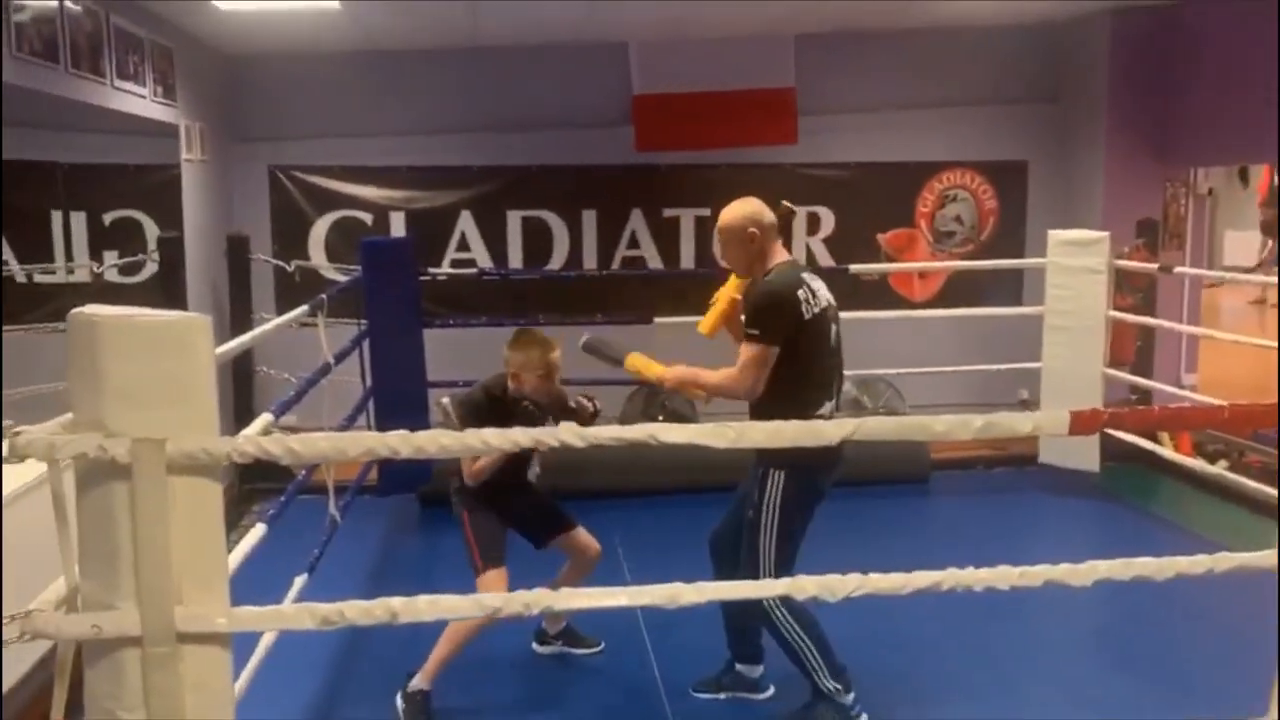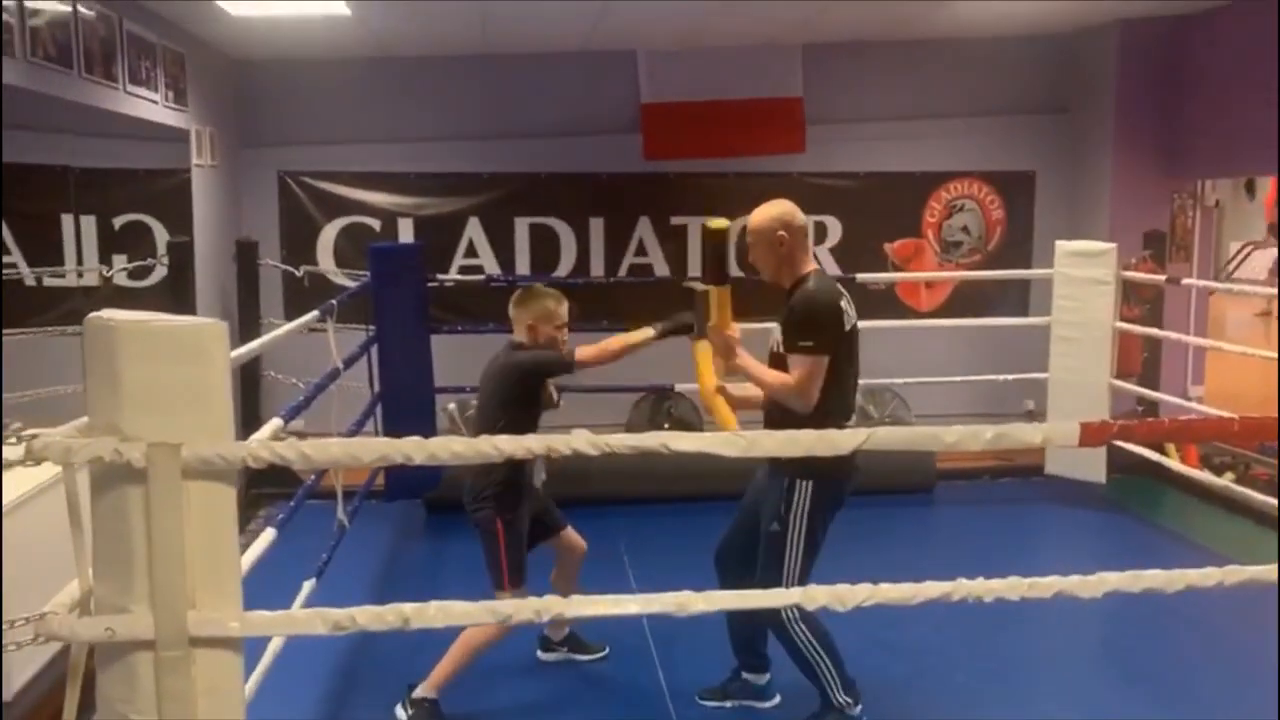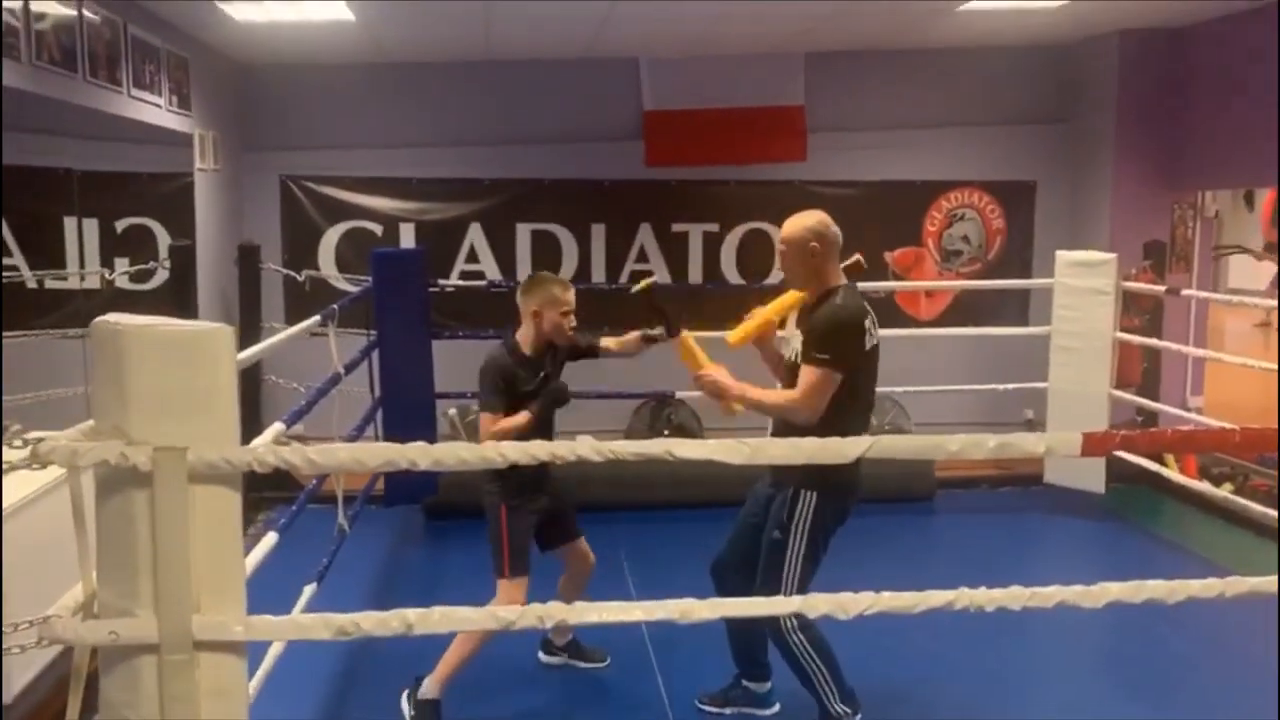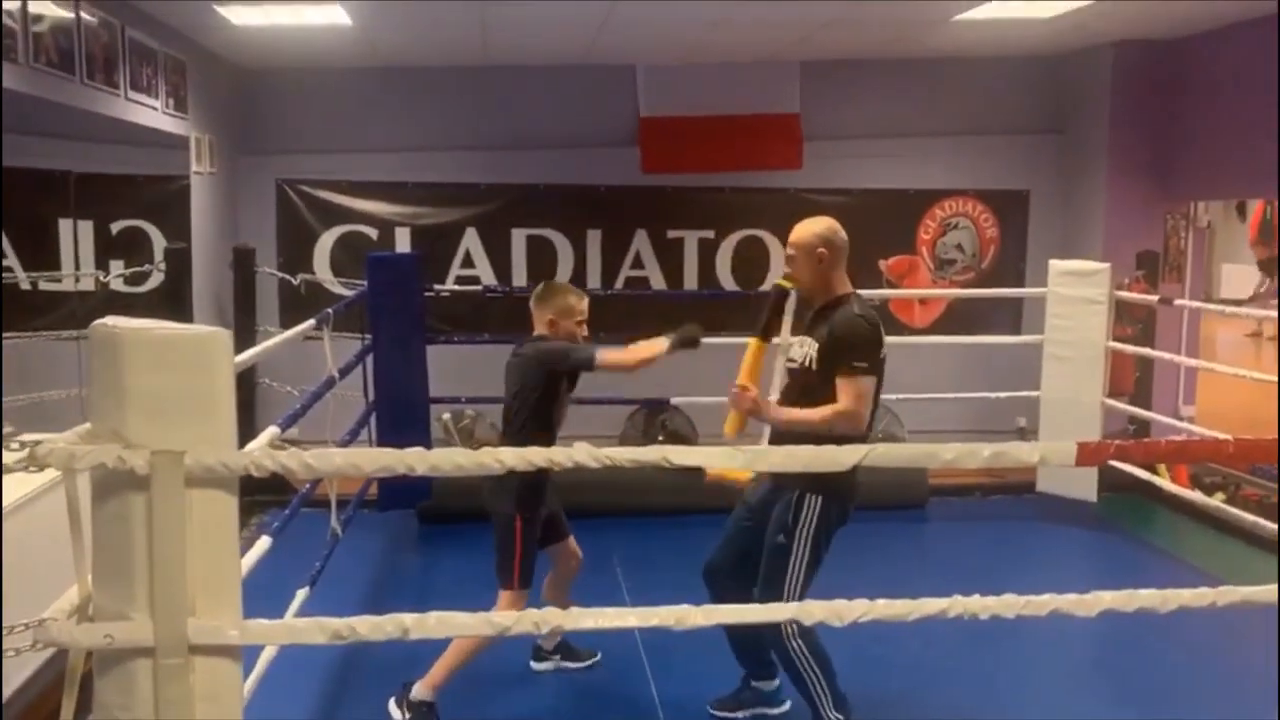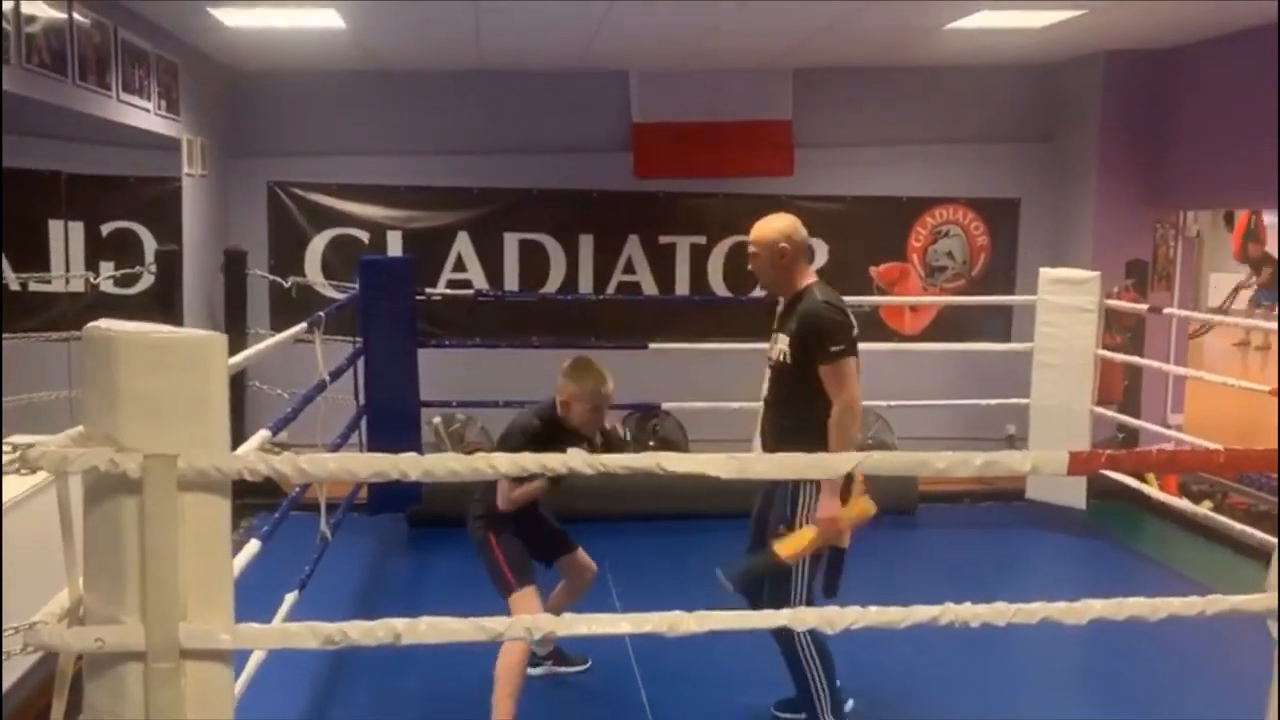
dt=0.2s
person 1, frame 1
left shoulder: (772, 292)
right shoulder: (804, 282)
left elbow: (745, 383)
left wrist: (685, 377)
right wrist: (741, 332)
left hip: (794, 456)
right hip: (796, 448)
left knee: (765, 584)
right knee: (728, 548)
right ankle: (747, 668)
person 1, frame 2
left shoulder: (812, 302)
right shoulder: (813, 294)
left elbow: (802, 396)
left wrist: (741, 361)
right wrist: (739, 396)
left hip: (811, 471)
right hip: (790, 464)
right knee: (734, 560)
right ankle: (754, 677)
person 1, frame 3
left shoulder: (840, 316)
right shoulder: (823, 309)
left elbow: (805, 407)
left wrist: (733, 388)
right wrist: (766, 351)
left hip: (817, 483)
right hip: (789, 475)
left knee: (780, 607)
right knee: (731, 571)
person 1, frame 4
left shoulder: (855, 325)
right shoulder: (819, 316)
left elbow: (851, 417)
left wrist: (768, 413)
right wrist: (765, 407)
left hip: (815, 489)
right hip: (779, 478)
left knee: (778, 611)
right knee: (723, 573)
person 1, frame 5
left shoulder: (822, 315)
right shoulder: (791, 309)
left elbow: (847, 406)
left wrist: (830, 492)
left hip: (808, 482)
right hip: (784, 477)
left knee: (789, 606)
right knee: (763, 591)
person 2, frame 1
left shoulder: (546, 396)
right shoulder: (475, 402)
right elbow: (473, 476)
left wrist: (583, 415)
left hip: (518, 487)
right hip: (478, 499)
left knee: (588, 552)
right knee: (494, 599)
left ankle: (551, 630)
right ankle: (417, 687)
person 2, frame 2
left shoulder: (521, 361)
right shoulder: (516, 366)
right elbow: (595, 354)
left wrist: (542, 395)
right wrist: (661, 329)
left hip: (516, 484)
right hip: (495, 497)
left knee: (575, 551)
left ankle: (555, 637)
person 2, frame 3
left shoulder: (556, 348)
right shoulder: (499, 364)
left elbow: (615, 347)
right elbow: (489, 438)
left wrist: (652, 335)
right wrist: (537, 408)
left hip: (540, 480)
right hip: (510, 491)
left knee: (582, 562)
right knee: (510, 604)
left ankle: (557, 642)
person 2, frame 4
left shoulder: (531, 355)
right shoulder: (548, 355)
right elbow: (623, 361)
right wrist: (674, 340)
left hip: (530, 483)
right hip: (516, 491)
left knee: (570, 560)
right knee: (511, 611)
left ankle: (548, 646)
person 2, frame 5
left shoulder: (573, 420)
right shoulder: (527, 430)
right elbow: (505, 501)
left wrist: (596, 442)
right wrist: (554, 474)
left hip: (526, 511)
right hip: (496, 521)
left knee: (583, 572)
right knee: (528, 621)
left ankle: (542, 652)
